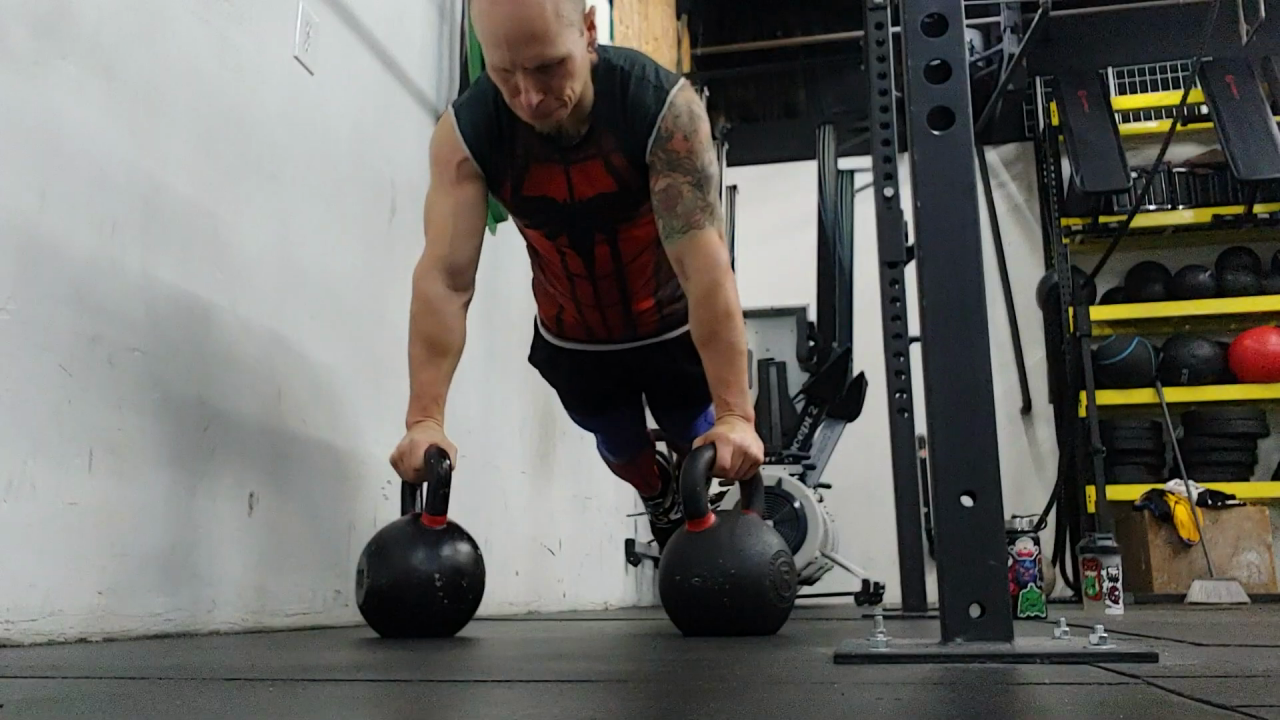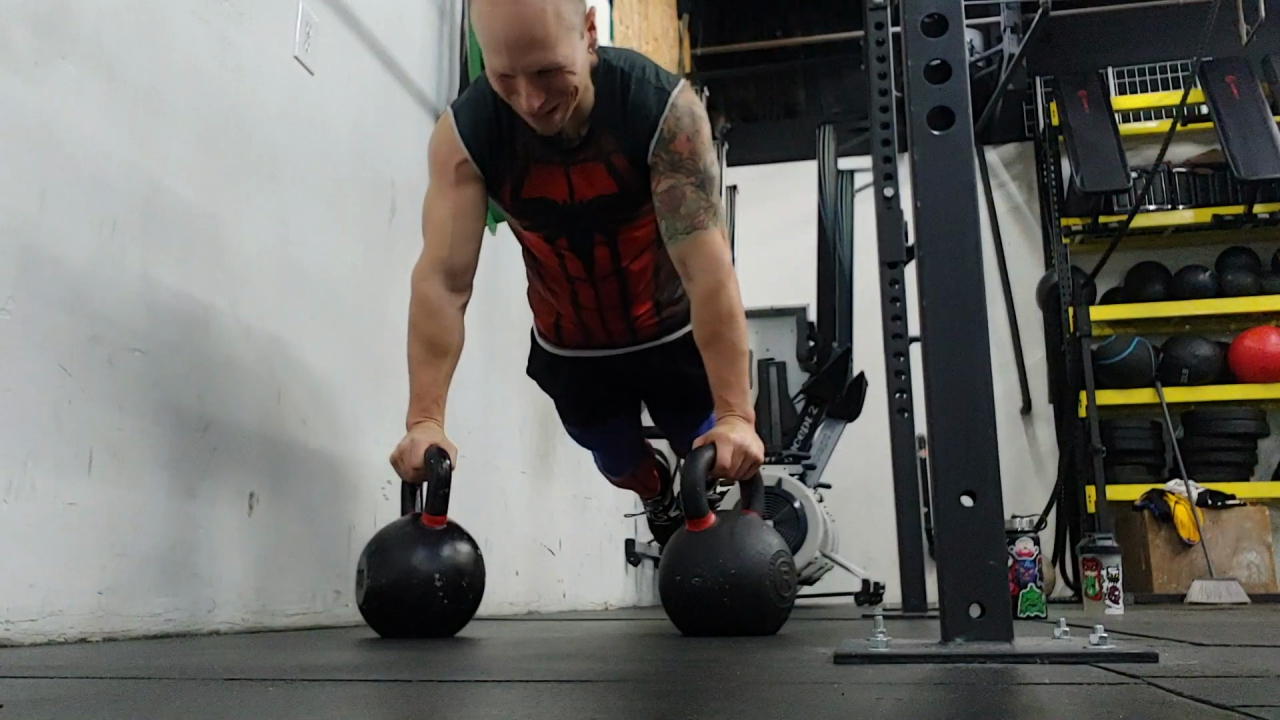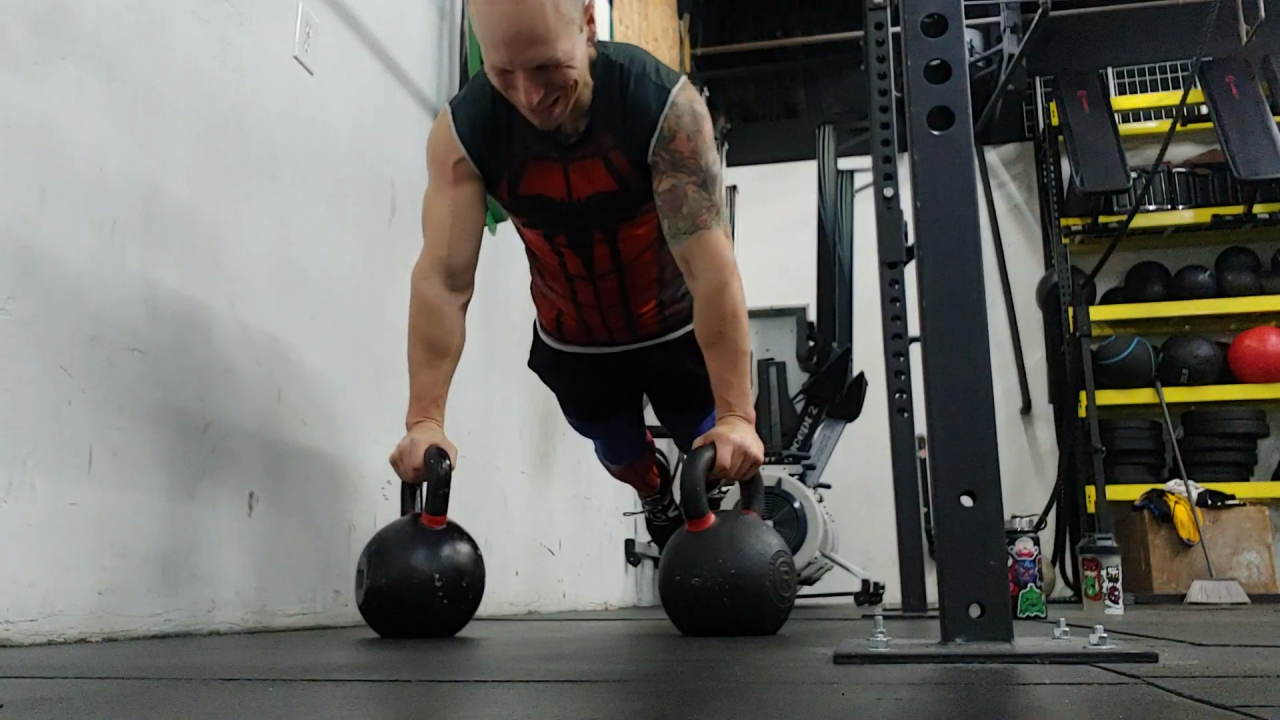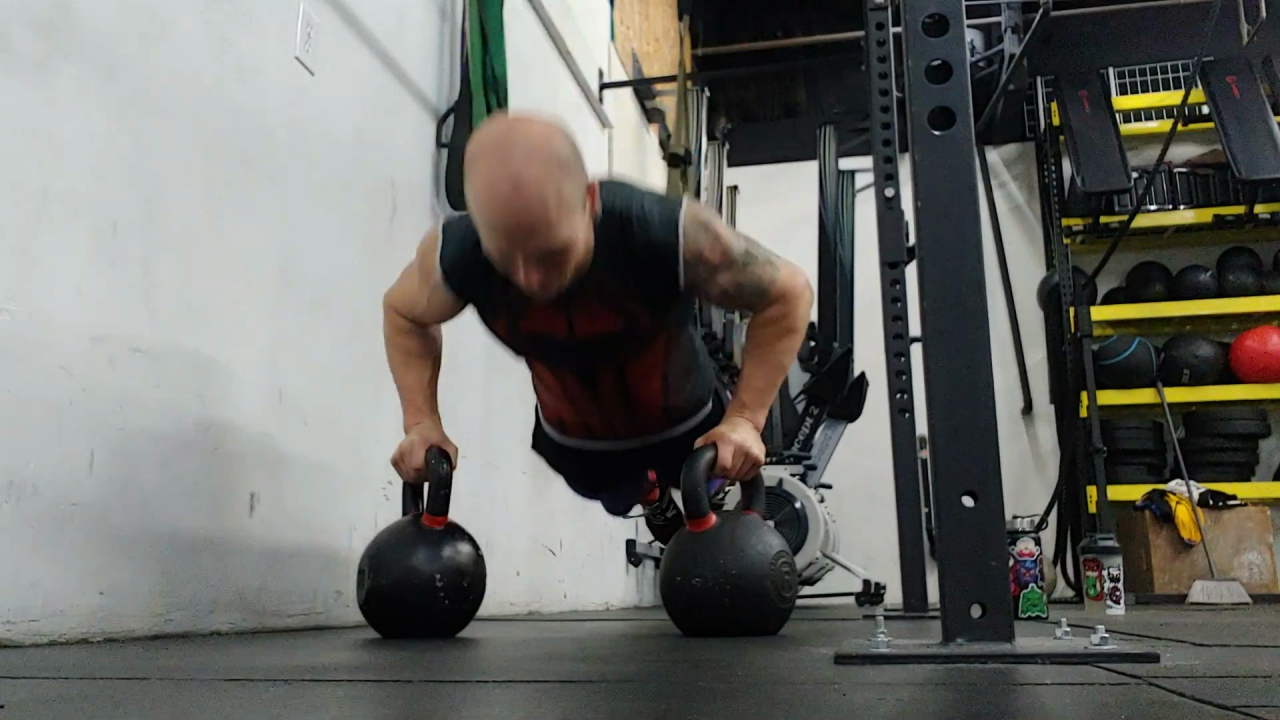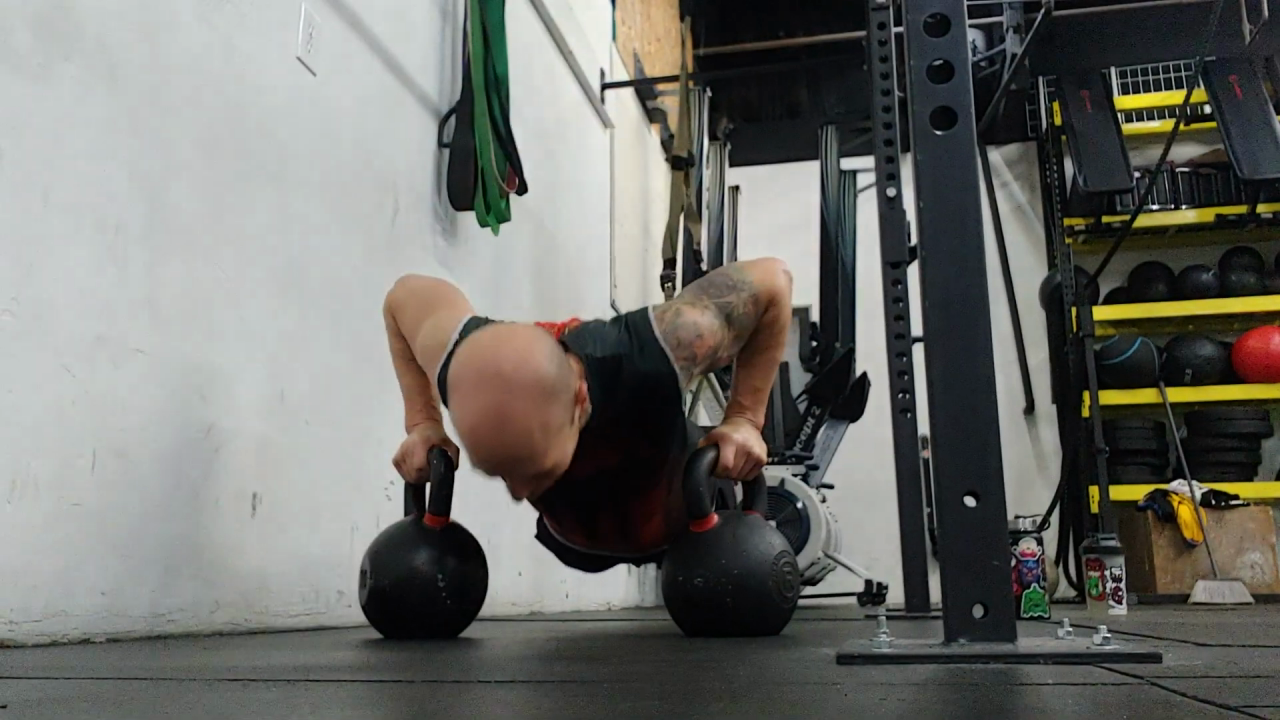
dt=0.4s
person 1, frame 1
left shoulder: (664, 106)
right shoulder: (466, 131)
left elbow: (704, 266)
right elbow: (444, 278)
left wrist: (736, 414)
right wrist: (424, 420)
left hip: (672, 328)
right hip: (572, 341)
left knee: (703, 450)
right knee: (620, 449)
right ankle: (659, 501)
person 1, frame 2
left shoulder: (664, 107)
right shoulder: (465, 133)
left elbow: (706, 268)
right elbow: (442, 280)
left wrist: (736, 416)
right wrist: (425, 422)
left hip: (671, 334)
right hip: (569, 350)
left knee: (708, 458)
right knee: (620, 465)
right ankle: (659, 501)
person 1, frame 3
left shoulder: (664, 103)
right shoulder: (463, 130)
left elbow: (710, 266)
right elbow: (445, 282)
left wrist: (737, 415)
right wrist: (424, 420)
left hip: (676, 332)
right hip: (572, 347)
left knee: (714, 459)
right knee: (621, 458)
right ankle: (657, 497)
person 1, frame 4
left shoulder: (670, 236)
right shoulder: (454, 254)
left elbow: (787, 293)
right elbow: (405, 315)
left wrist: (746, 416)
right wrist: (420, 423)
left hip: (682, 423)
right hip: (573, 438)
right knee: (617, 505)
right ankle: (654, 499)
person 1, frame 5
left shoulder: (658, 356)
right shoulder: (456, 365)
left elbow: (771, 280)
right elbow: (402, 295)
left wrist: (745, 418)
right wrist: (422, 423)
